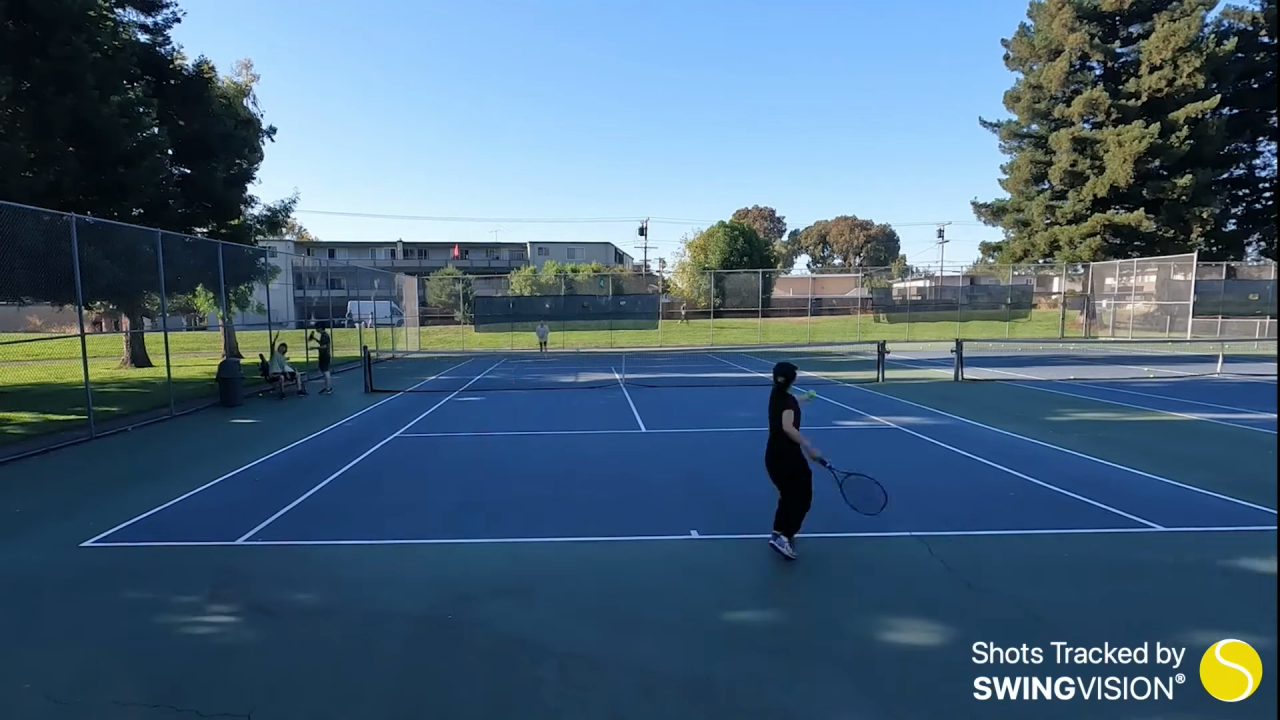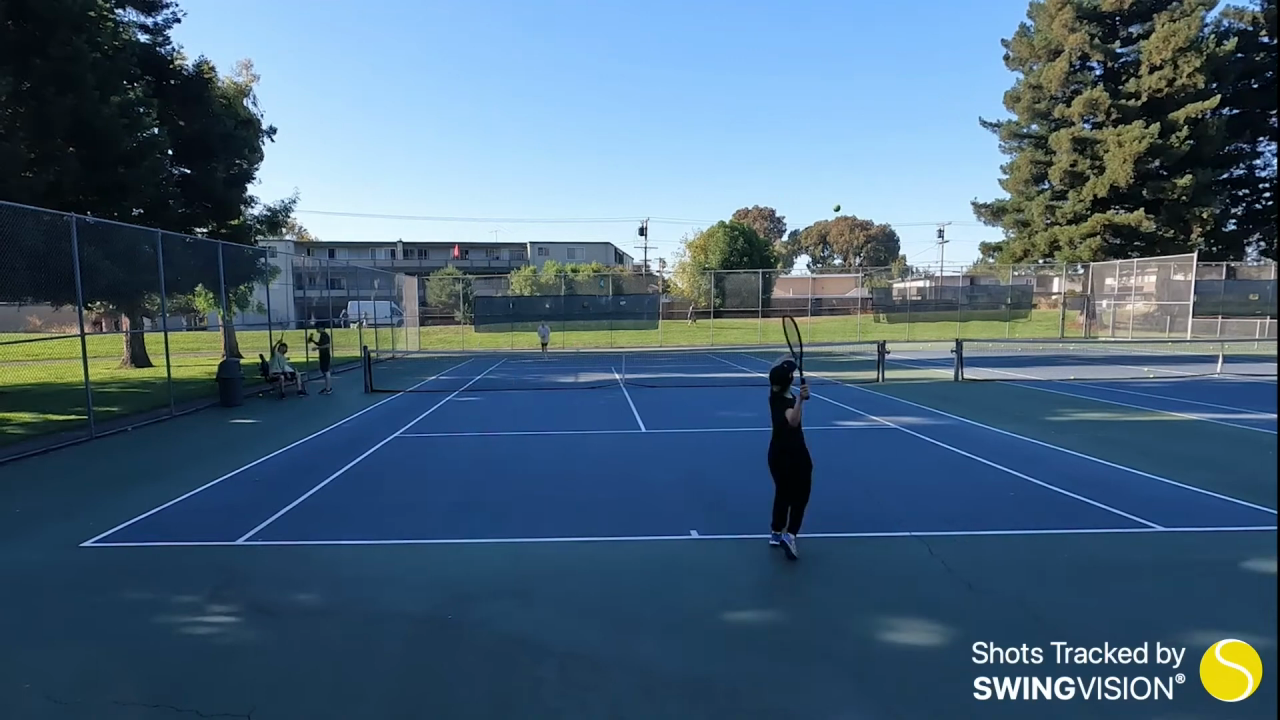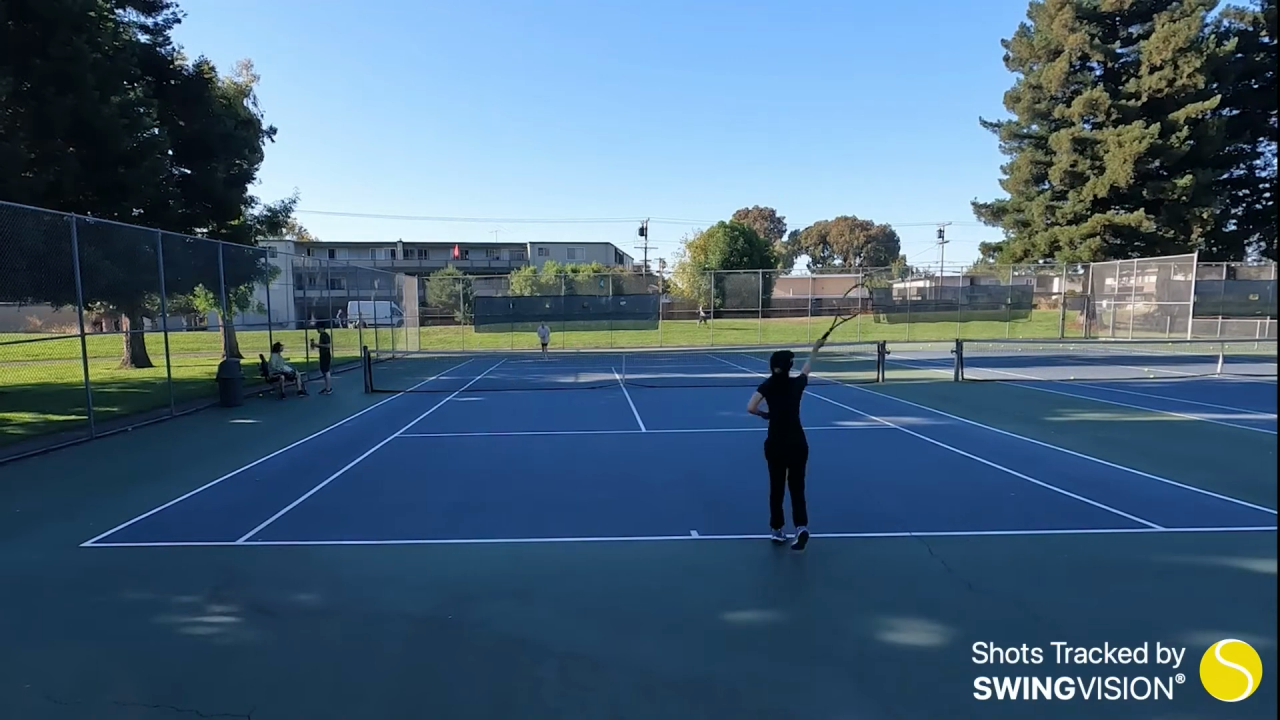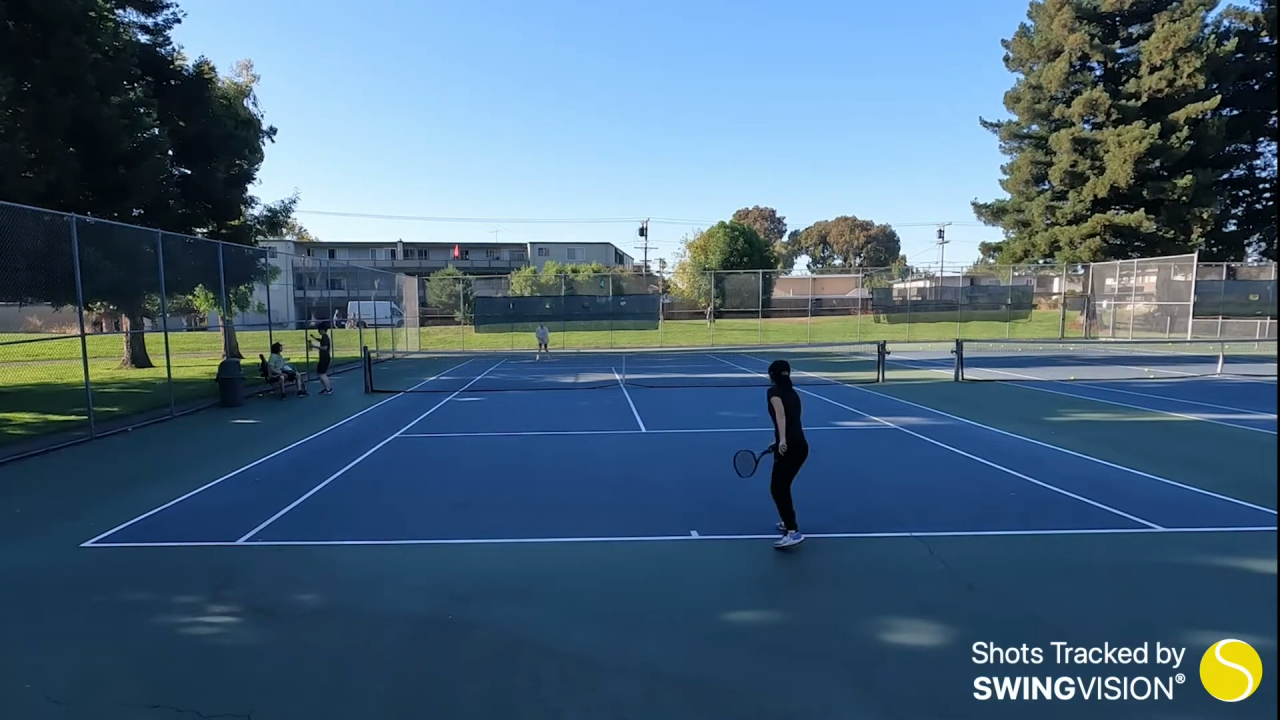
dt=0.5s
person 1, frame 1
left shoulder: (777, 395)
right shoulder: (787, 400)
right elbow: (789, 429)
left wrist: (799, 403)
right wrist: (807, 448)
left hip: (773, 456)
right hip: (789, 456)
left knee: (788, 496)
right knee: (802, 499)
left ankle: (778, 532)
right ankle: (784, 537)
person 1, frame 2
left shoulder: (775, 395)
right shoulder: (786, 402)
left elbow: (779, 373)
right elbow: (794, 421)
left wrist: (785, 363)
right wrist: (801, 399)
left hip: (777, 454)
right hip: (794, 455)
left knee: (783, 495)
right knee: (799, 497)
left ankle: (777, 533)
right ankle: (789, 535)
person 1, frame 3
left shoulder: (766, 385)
right shoulder: (797, 383)
left elbow: (751, 408)
right elbow: (807, 368)
left wrist: (765, 414)
right wrist: (815, 350)
left hip: (775, 443)
right hip: (797, 442)
left knee: (777, 487)
right knee: (797, 486)
left ankle: (777, 531)
right ankle: (800, 529)
person 1, frame 4
left shoulder: (774, 392)
right shoulder: (793, 393)
left elbow: (780, 414)
left wrist: (782, 439)
left hip: (790, 447)
right hip: (801, 446)
left knee: (778, 488)
right knee: (782, 485)
left ankle: (793, 532)
right ankle: (789, 522)
